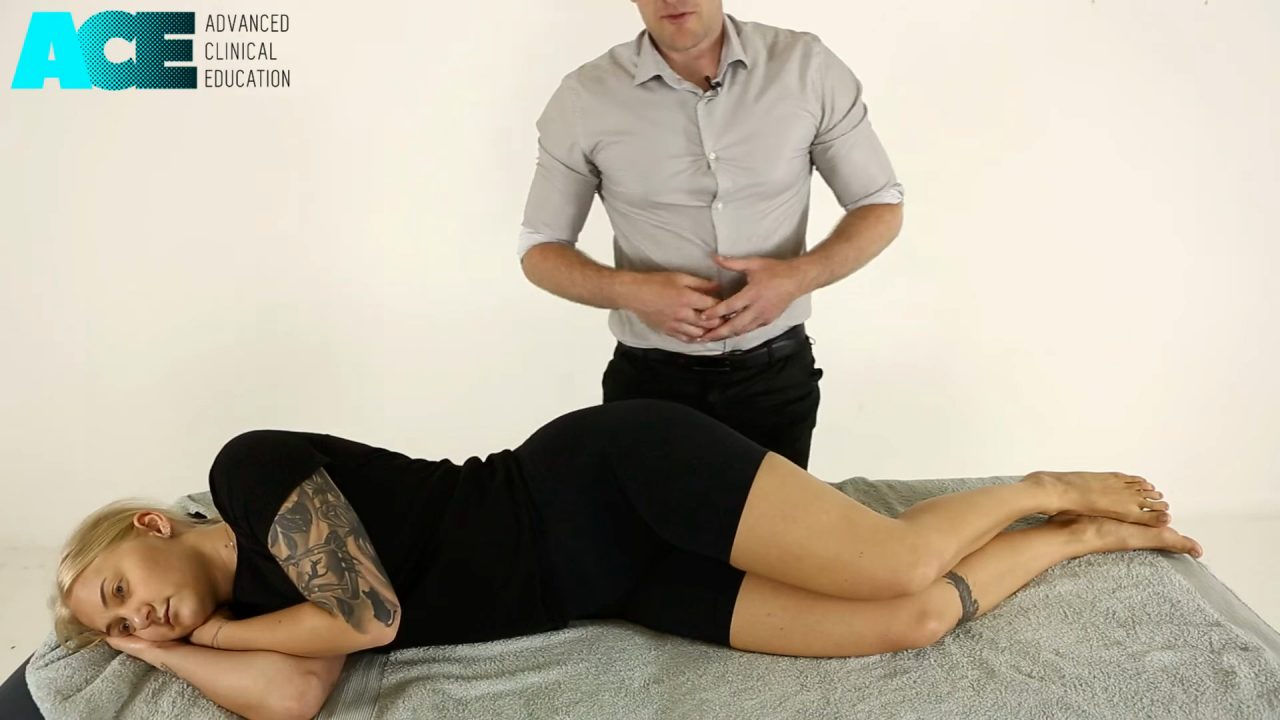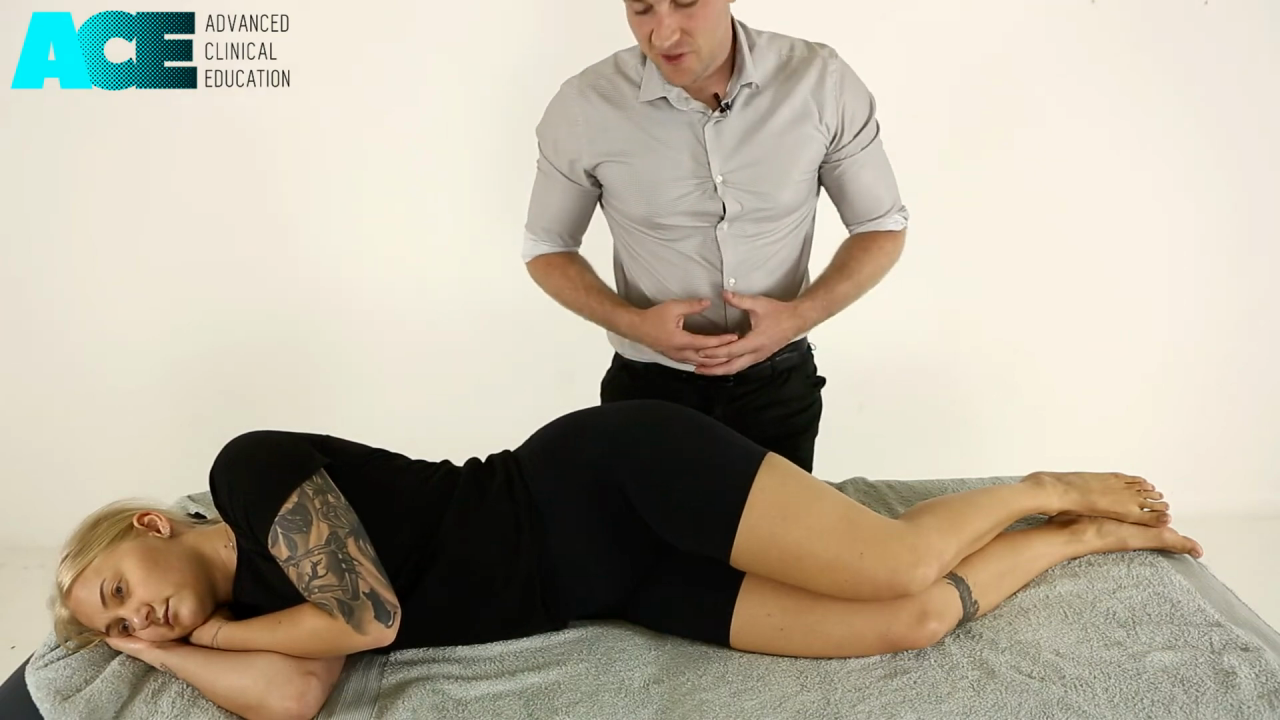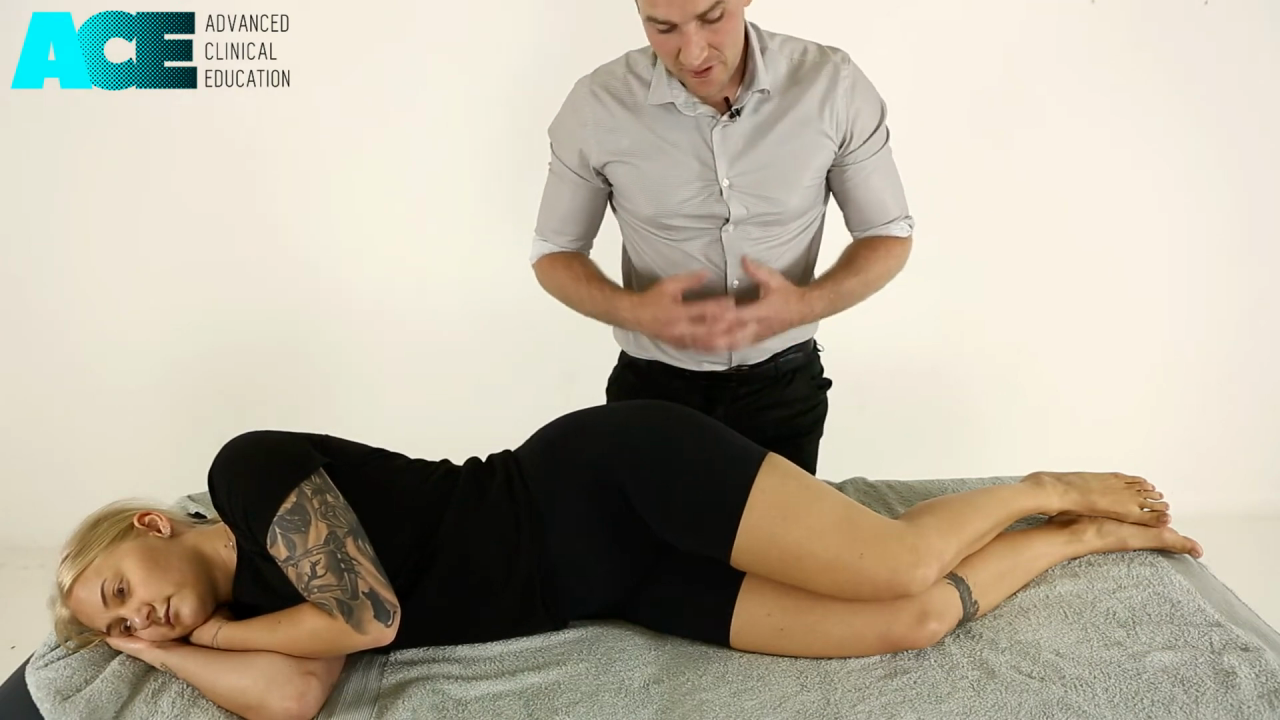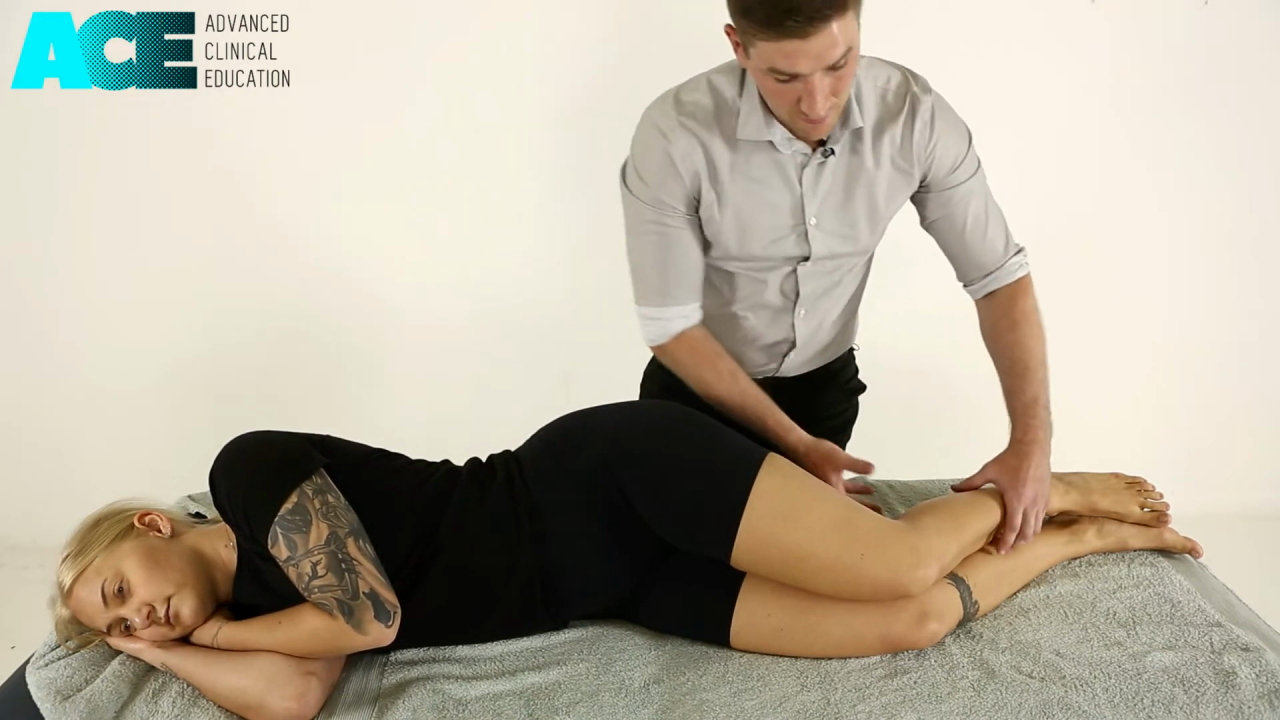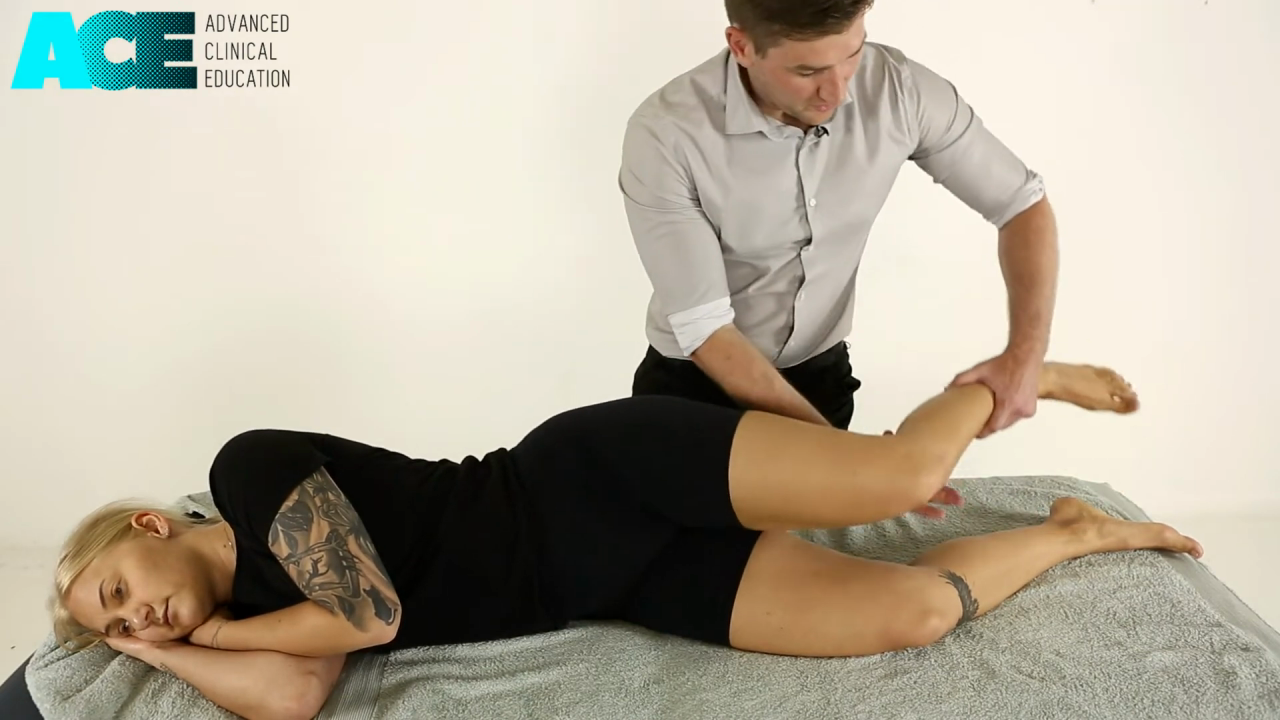
dt=1s
person 1, frame 1
left shoulder: (249, 469)
right shoulder: (264, 600)
left elbow: (375, 614)
left wrist: (223, 622)
left hip: (614, 477)
right hip: (622, 589)
left knee: (898, 567)
right knee: (912, 620)
left ankle: (1050, 491)
right ankle: (1083, 538)
person 1, frame 2
left shoulder: (251, 471)
right shoulder: (262, 605)
left elbow: (373, 613)
left wrist: (213, 625)
left hip: (612, 475)
right hip: (622, 590)
left knee: (900, 565)
right knee: (909, 620)
left ankle: (1049, 489)
right ankle: (1083, 537)
person 1, frame 3
left shoulder: (250, 471)
right shoulder: (264, 602)
left elbow: (372, 614)
left wrist: (214, 626)
left hip: (611, 476)
right hip: (624, 587)
left knee: (900, 568)
right knee: (910, 621)
left ankle: (1051, 490)
right ankle: (1085, 537)
person 1, frame 4
left shoulder: (250, 470)
right shoulder: (263, 605)
left elbow: (373, 615)
left wrist: (217, 627)
left hip: (610, 477)
right hip: (621, 589)
left knee: (900, 569)
right knee: (913, 621)
left ankle: (1043, 489)
right ankle: (1077, 538)
person 1, frame 5
left shoulder: (249, 468)
right shoulder: (257, 612)
left elbow: (372, 613)
left wrist: (210, 624)
left hip: (599, 475)
right hip: (620, 584)
left knee: (896, 475)
right knee: (914, 611)
right ankle: (1076, 533)
person 2, frame 1
left shoulder: (807, 68)
right shoulder: (584, 98)
left elbow: (882, 207)
right elbow: (539, 250)
left wrist: (801, 274)
right wrist: (629, 291)
left hip: (777, 372)
right hip: (650, 378)
person 2, frame 2
left shoulder: (822, 82)
right shoulder: (584, 106)
left elbow: (883, 228)
right elbow: (546, 249)
left wrist: (799, 316)
right wrist: (634, 324)
left hip: (780, 383)
right hip: (649, 387)
person 2, frame 3
left shoulder: (833, 87)
right shoulder: (596, 106)
left elbow: (889, 236)
right elbow: (554, 255)
left wrist: (808, 304)
right wrist: (633, 311)
left hip: (785, 383)
right hip: (655, 386)
person 2, frame 4
left shoulder: (917, 114)
right shoulder: (674, 133)
left elbow: (1000, 276)
right elbow: (669, 326)
left wrist: (1031, 442)
right wrist: (796, 445)
left hip: (824, 385)
right hip: (696, 391)
person 2, frame 5
left shoulder: (900, 88)
right shoulder: (664, 137)
left elbow: (1026, 203)
right elbow: (704, 331)
left wrist: (1025, 354)
left hip: (821, 375)
right hip: (695, 384)
